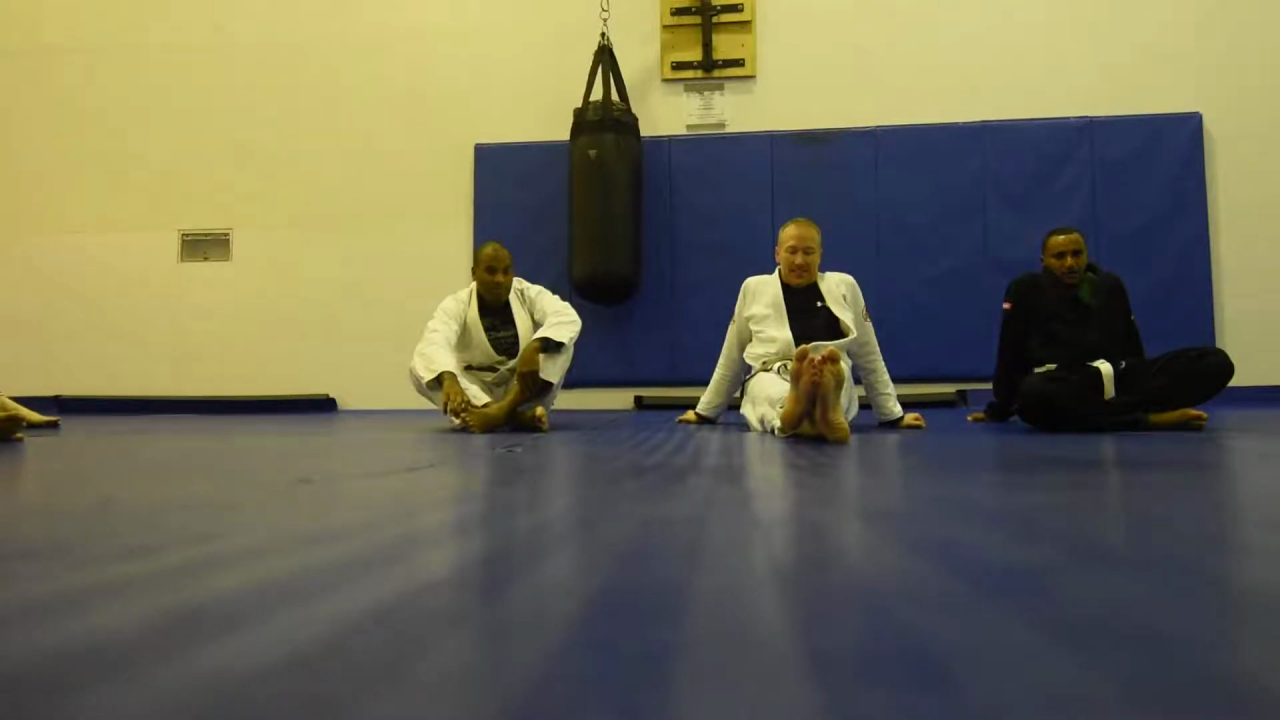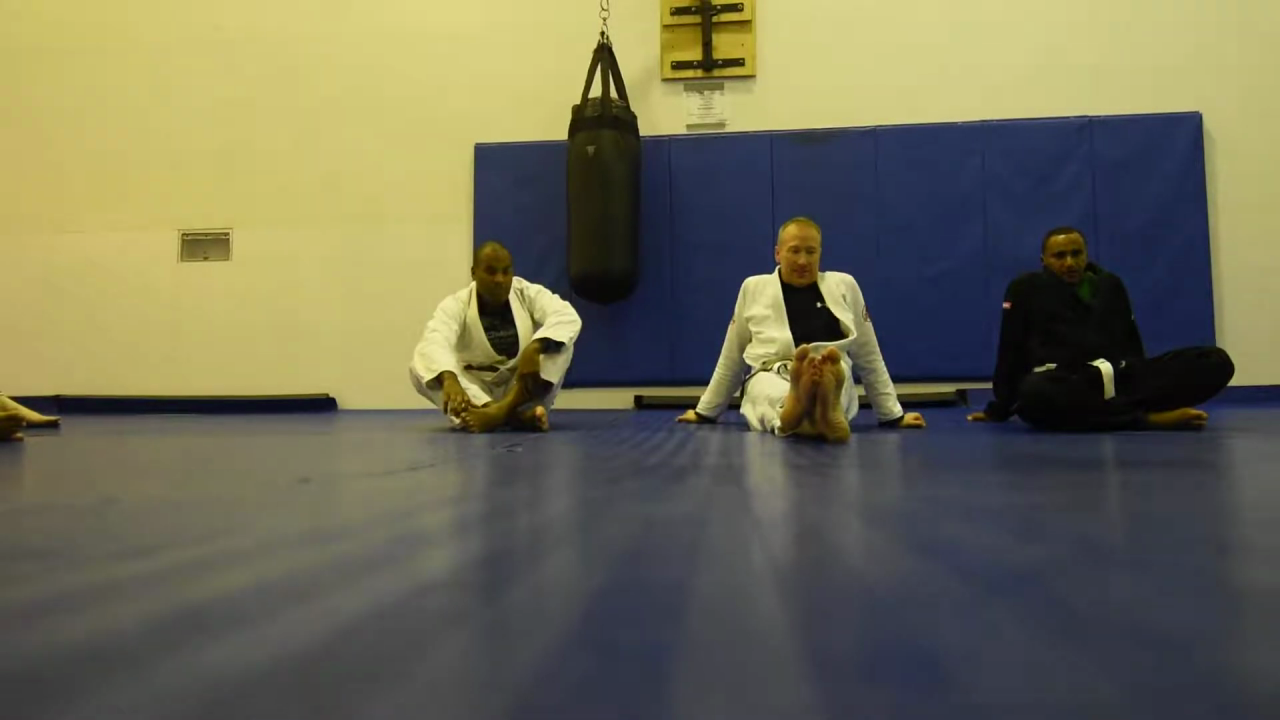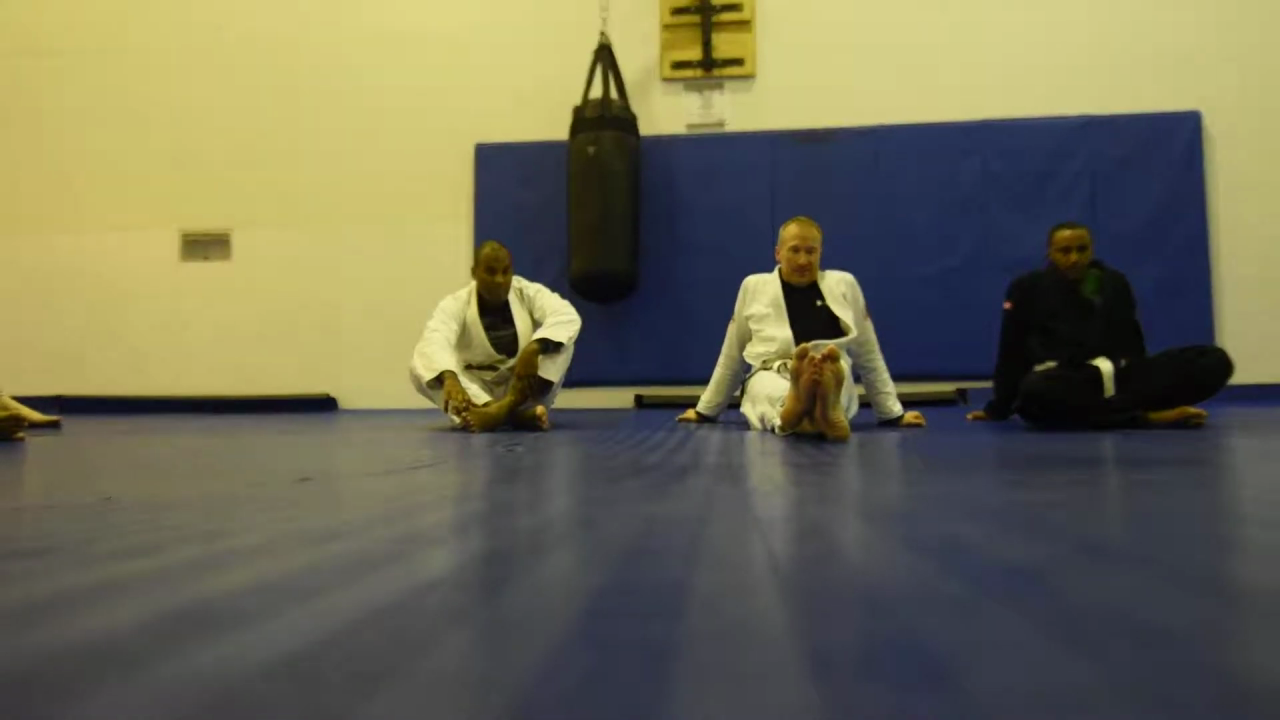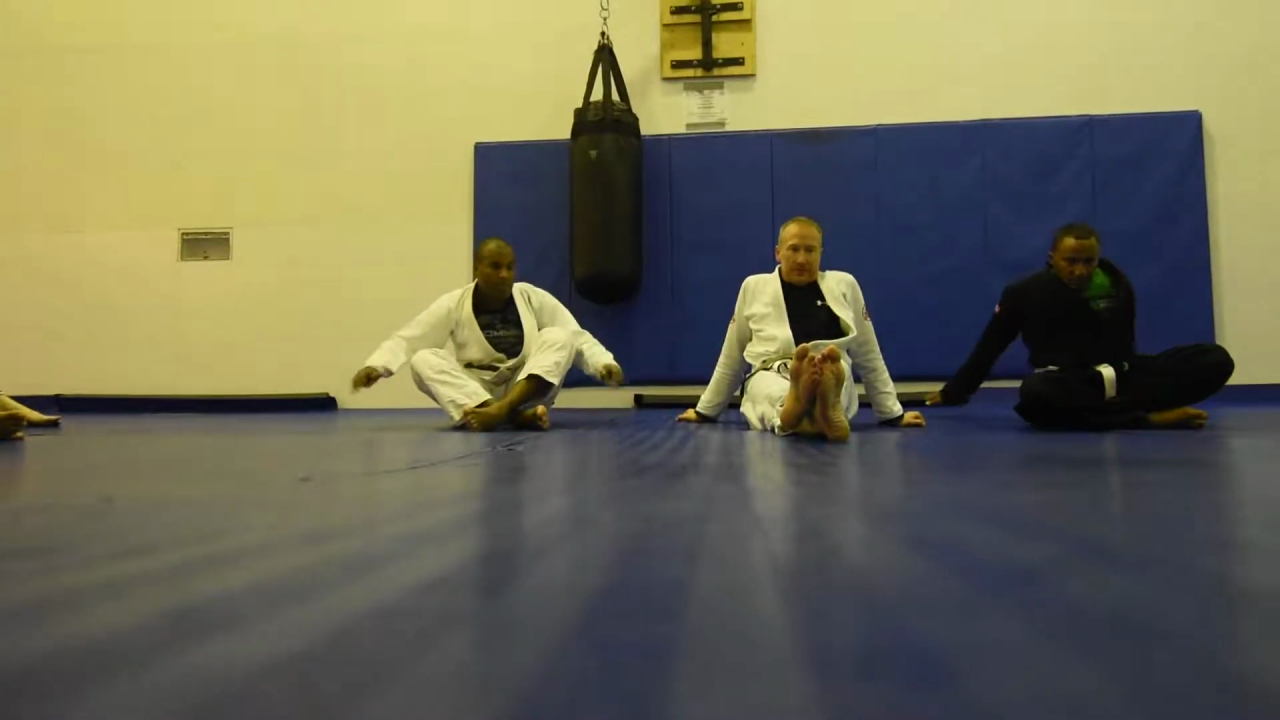
dt=0.5s
person 1, frame 1
left shoulder: (1110, 286)
right shoulder: (1026, 291)
left elbow: (1131, 344)
right elbow: (1011, 353)
right wrist: (1000, 409)
left hip: (1121, 379)
right hip: (1063, 387)
left knee: (1216, 362)
right knee: (1033, 394)
left ankle: (1109, 412)
right ankle: (1149, 418)
person 1, frame 2
left shoulder: (1110, 286)
right shoulder: (1026, 290)
left elbow: (1131, 342)
right elbow: (1010, 351)
right wrist: (999, 409)
left hip: (1121, 379)
right hip: (1063, 386)
left knee: (1216, 362)
right knee: (1033, 392)
left ankle: (1113, 411)
right ankle: (1148, 418)
person 1, frame 3
left shoulder: (1114, 284)
right shoulder: (1028, 289)
left elbow: (1132, 342)
right elbow: (1012, 351)
right wrist: (1000, 408)
left hip: (1121, 378)
right hip: (1065, 385)
left knee: (1214, 361)
right knee: (1035, 391)
left ankle: (1107, 410)
right ankle: (1148, 417)
person 1, frame 4
left shoulder: (1119, 286)
right shoulder: (1025, 293)
left elbow: (1122, 343)
right elbow: (990, 345)
right wrist: (952, 393)
left hip: (1118, 380)
right hip: (1068, 385)
left knee: (1215, 360)
right knee: (1036, 392)
left ankle: (1113, 411)
right ankle: (1144, 417)
person 2, frame 1
left shoulder: (844, 287)
right shoulder: (754, 289)
left elbow: (868, 358)
right elbow: (731, 360)
left wrist: (893, 415)
right wrist: (705, 411)
right knee: (778, 400)
left ankle: (823, 411)
person 2, frame 2
left shoulder: (844, 286)
right shoulder: (754, 289)
left elbow: (868, 358)
right elbow: (731, 360)
left wrist: (894, 415)
right wrist: (705, 412)
right knee: (766, 387)
left ankle: (822, 412)
right ankle: (806, 411)
person 2, frame 3
left shoulder: (844, 285)
right shoulder: (753, 287)
left elbow: (868, 357)
right elbow: (731, 358)
left wrist: (893, 413)
right wrist: (705, 411)
right knee: (776, 395)
left ankle: (823, 409)
right ankle: (803, 409)
person 2, frame 4
left shoulder: (844, 285)
right shoulder: (754, 288)
left elbow: (868, 356)
right elbow: (731, 359)
left wrist: (893, 413)
right wrist: (705, 410)
left hip: (830, 380)
right knee: (777, 396)
left ankle: (823, 410)
right ankle: (806, 410)
person 3, frame 1
left shoulder: (530, 295)
right shoulder: (456, 305)
left elbow: (568, 319)
right elbow: (432, 345)
left wrist: (534, 348)
right wrist: (449, 380)
left hip: (525, 387)
right hip: (476, 392)
left knee: (560, 342)
right knee: (421, 366)
left ankle: (502, 410)
person 3, frame 2
left shoulder: (530, 294)
right shoulder: (455, 305)
left elbow: (568, 318)
right elbow: (432, 344)
left wrist: (534, 349)
right wrist: (449, 379)
left hip: (523, 387)
right hip: (476, 391)
left knee: (560, 343)
right knee: (421, 366)
left ankle: (502, 410)
right ankle: (514, 415)
person 3, frame 3
left shoulder: (530, 293)
right shoulder: (456, 304)
left elbow: (567, 318)
right elbow: (433, 344)
left wrist: (533, 350)
right wrist: (450, 379)
left hip: (525, 389)
right hip: (476, 392)
left knee: (560, 342)
right knee: (422, 366)
left ankle: (502, 410)
right ankle: (515, 415)
person 3, frame 4
left shoulder: (535, 300)
right shoulder: (454, 304)
left elbow: (575, 338)
right elbow: (406, 339)
left wrist: (605, 364)
right wrist: (376, 366)
left hip: (525, 389)
right hip: (476, 390)
left knee: (556, 338)
right knee: (424, 361)
left ankle: (500, 410)
right ankle: (513, 414)
